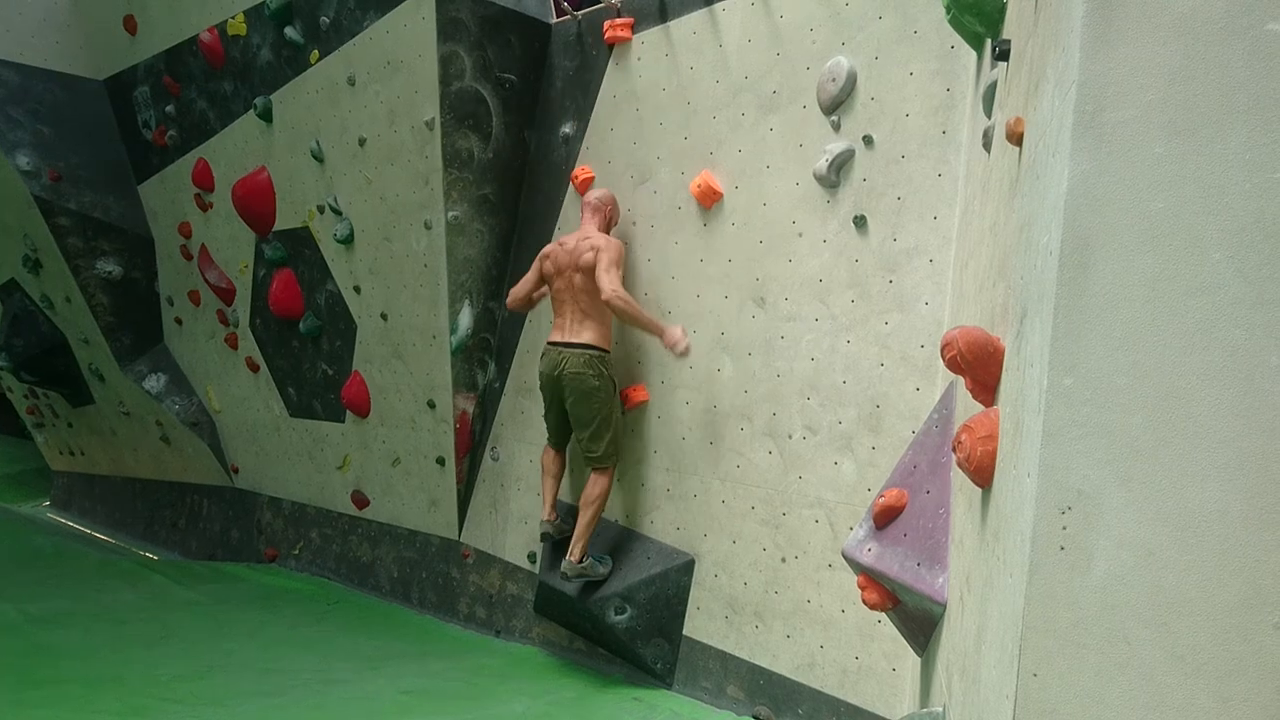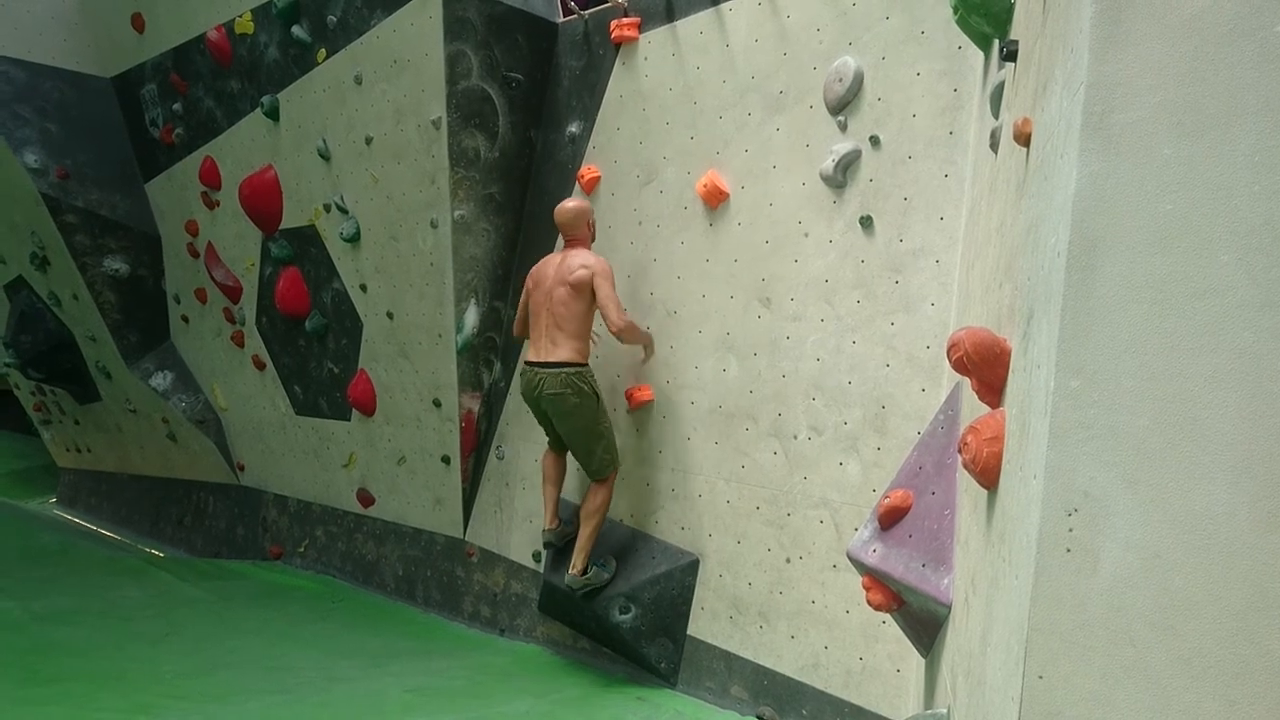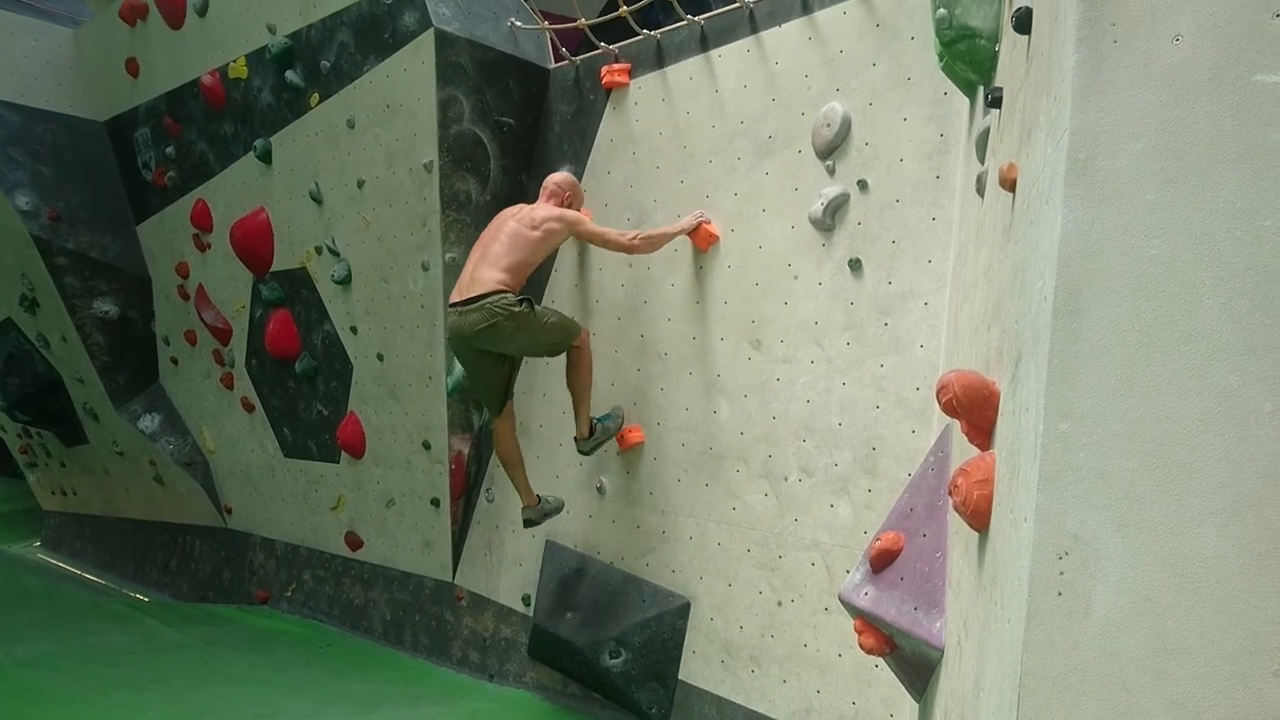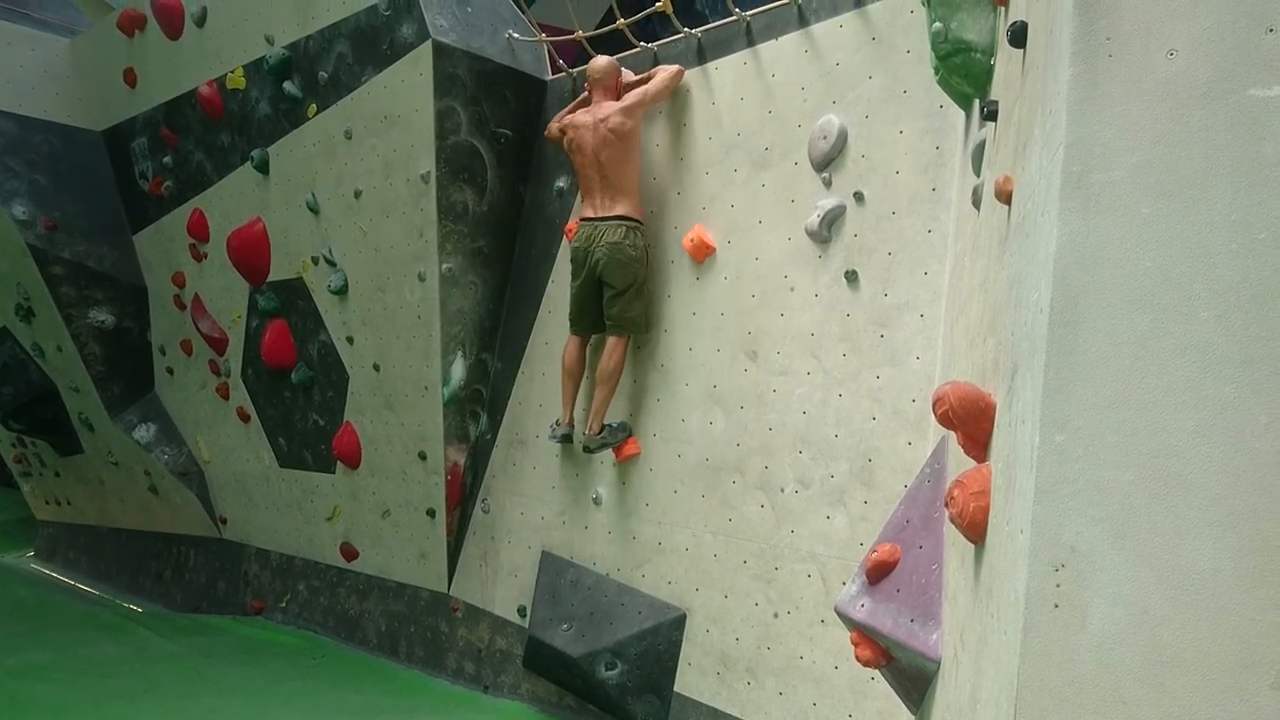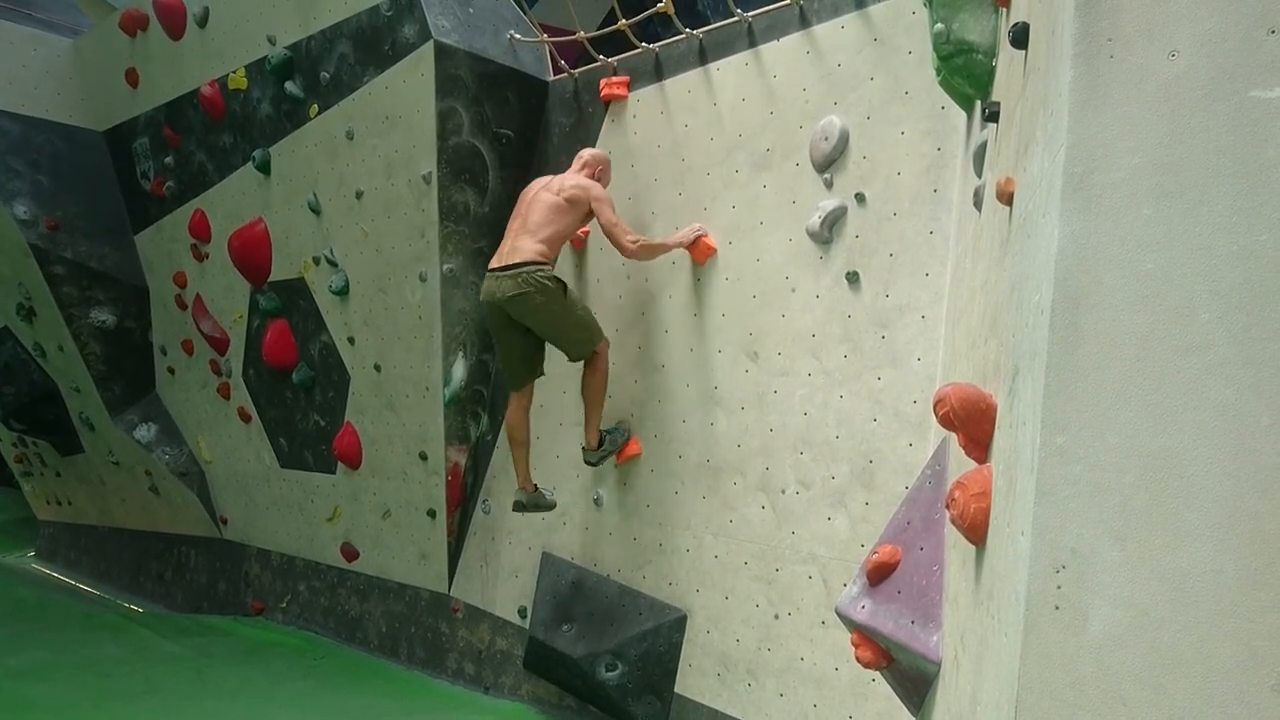
dt=1s
person 1, frame 1
left shoulder: (550, 251)
right shoulder: (607, 245)
left elbow: (514, 302)
right elbow: (610, 294)
right wrist: (663, 330)
left hip: (551, 357)
right hip: (587, 361)
left knee: (556, 440)
right knee: (602, 464)
left ankle: (549, 516)
right ankle: (576, 557)
person 1, frame 2
left shoulder: (539, 269)
right shoulder: (594, 264)
right elbow: (619, 327)
right wrist: (645, 337)
left hip: (530, 375)
right hip: (568, 379)
left knee: (558, 443)
right knee: (604, 472)
left ankle: (552, 524)
right ankle: (580, 569)
person 1, frame 3
left shoulder: (512, 213)
right shoulder: (561, 217)
right elbow: (632, 242)
right wrist: (680, 228)
left hip: (457, 318)
right hip: (493, 309)
left knee: (501, 415)
right knee: (579, 339)
left ankle: (530, 502)
right ankle: (586, 430)
person 1, frame 4
left shoulder: (571, 125)
right shoulder: (627, 109)
left elbow: (551, 129)
right elbow: (674, 71)
left wrist: (585, 96)
right wrist: (634, 80)
left hip: (585, 234)
right hip: (622, 234)
left knee: (578, 333)
right knee: (617, 335)
left ankle: (565, 420)
right ankle: (595, 429)
person 1, frame 5
left shoulder: (535, 186)
right shoulder: (589, 189)
right elbow: (630, 246)
right wrist: (679, 240)
left hip: (493, 285)
right hip: (530, 280)
left knee: (519, 389)
right knee: (597, 349)
left ankle: (525, 487)
right ankle: (593, 442)
